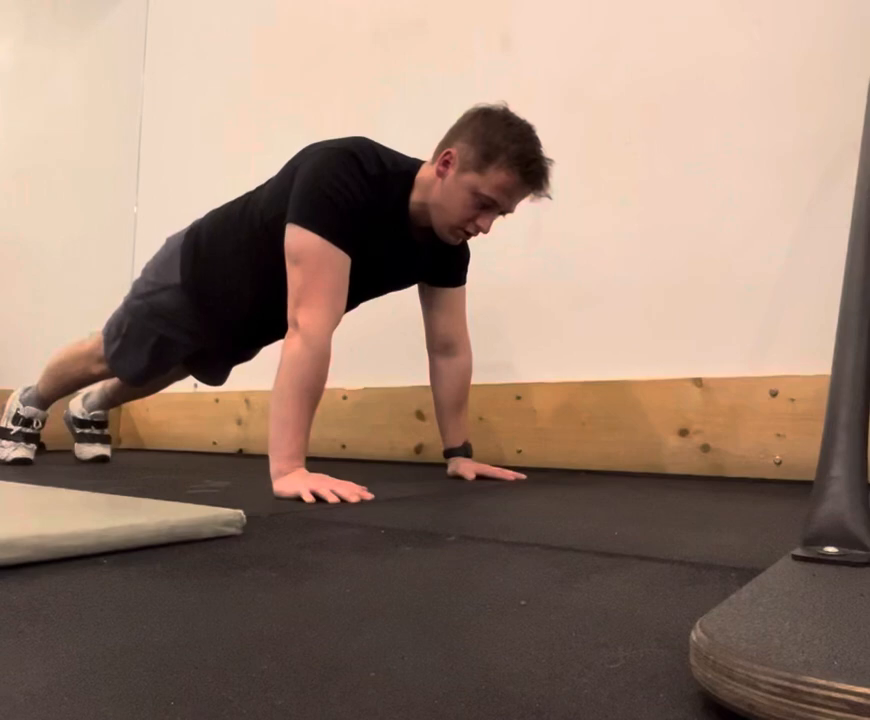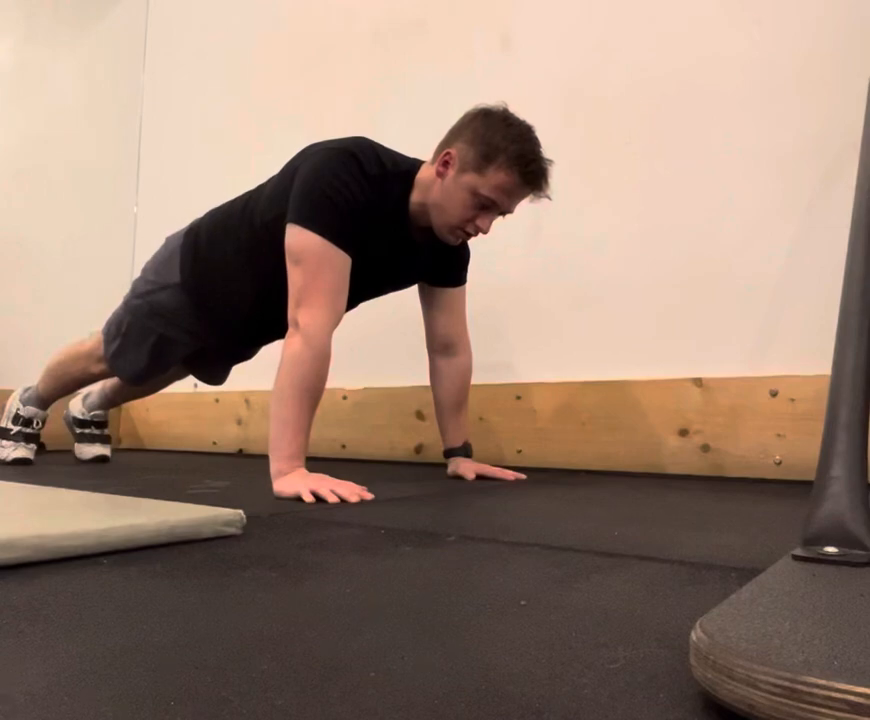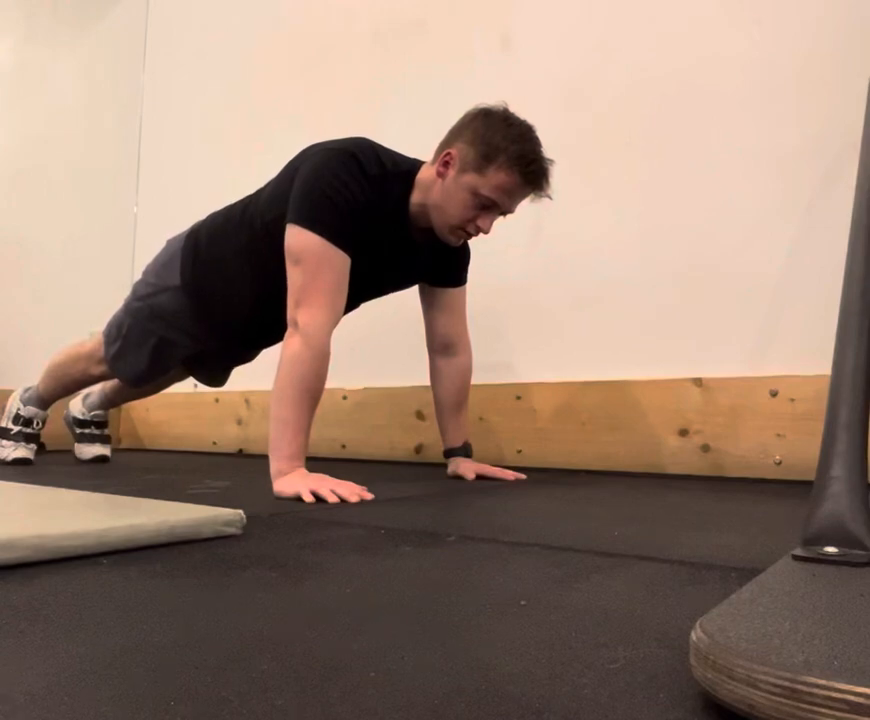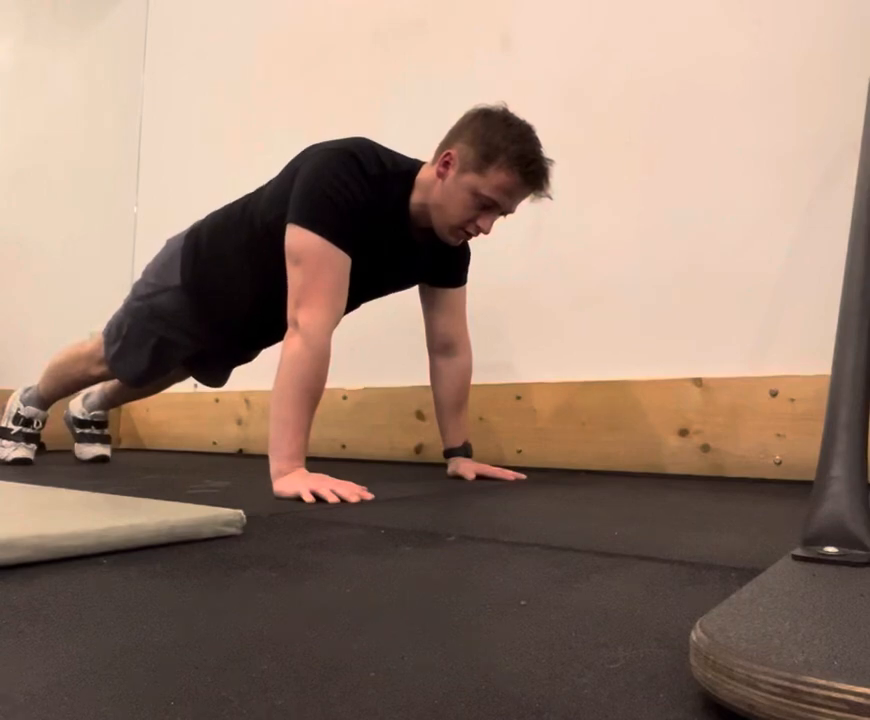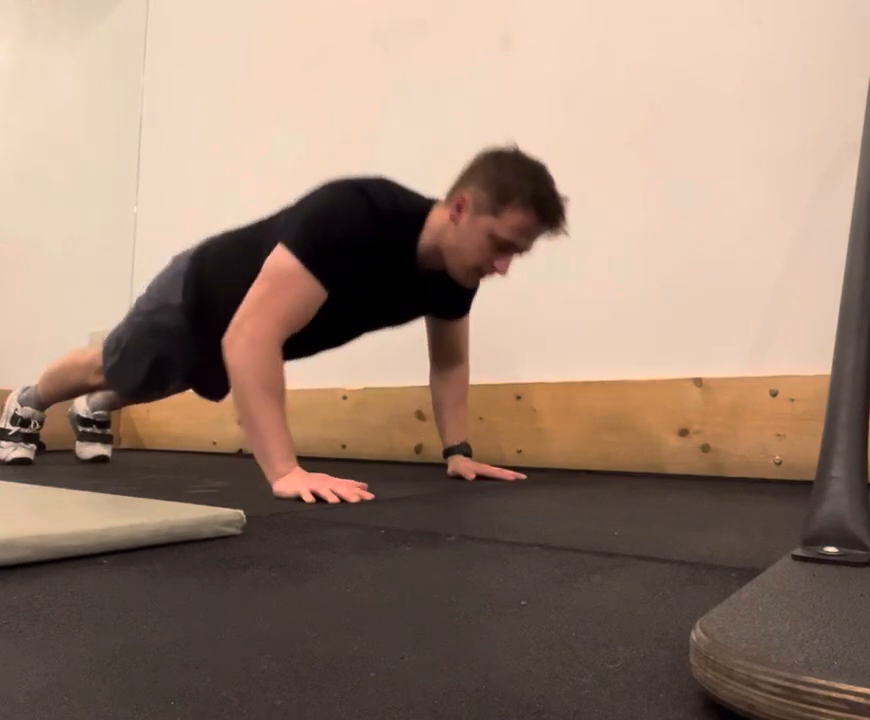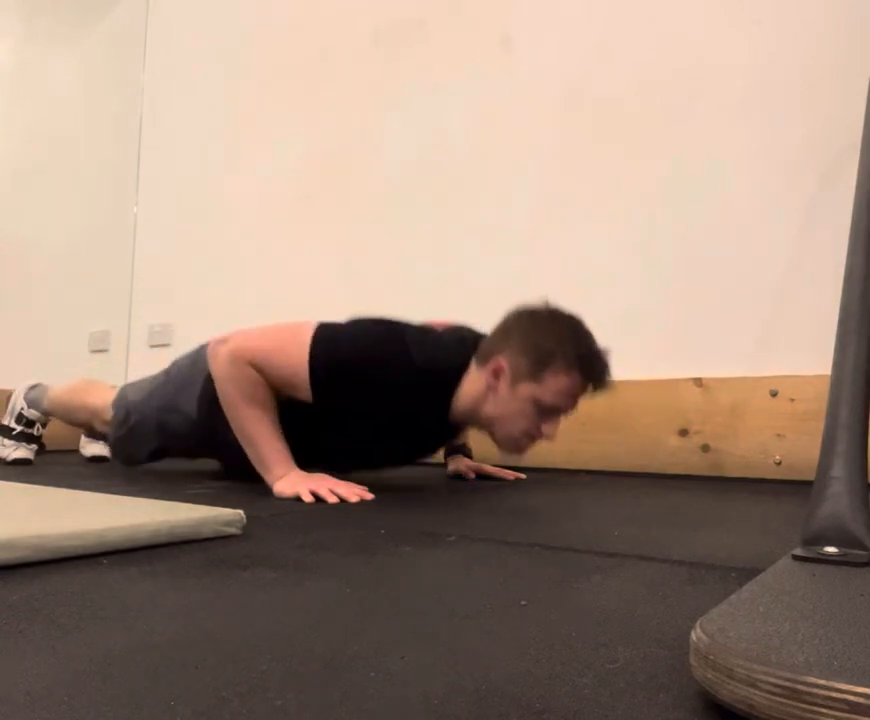
dt=0.3s
person 1, frame 1
left shoulder: (445, 237)
right shoulder: (343, 176)
left elbow: (449, 347)
right elbow: (310, 327)
left wrist: (459, 452)
right wrist: (288, 469)
left hip: (246, 320)
right hip: (194, 278)
left knee: (157, 377)
right knee: (111, 357)
left ankle: (91, 409)
person 1, frame 2
left shoulder: (446, 239)
right shoulder: (342, 176)
left elbow: (449, 347)
right elbow: (310, 327)
left wrist: (458, 452)
right wrist: (287, 469)
left hip: (244, 319)
right hip: (194, 277)
left knee: (155, 376)
right knee: (109, 358)
left ankle: (89, 410)
person 1, frame 3
left shoulder: (447, 238)
right shoulder: (342, 177)
left elbow: (449, 348)
right elbow: (309, 328)
left wrist: (458, 452)
right wrist: (287, 469)
left hip: (245, 321)
right hip: (193, 282)
left knee: (154, 379)
right knee: (110, 359)
left ankle: (91, 411)
person 1, frame 4
left shoulder: (447, 238)
right shoulder: (344, 177)
left elbow: (449, 347)
right elbow: (310, 328)
left wrist: (458, 451)
right wrist: (287, 469)
left hip: (244, 322)
right hip: (193, 280)
left knee: (158, 378)
right knee: (110, 359)
left ankle: (90, 411)
person 1, frame 5
left shoulder: (455, 267)
right shoulder: (354, 220)
left elbow: (450, 361)
right elbow: (249, 337)
left wrist: (457, 451)
right wrist: (283, 471)
left hip: (245, 331)
right hip: (195, 301)
left knee: (151, 388)
right knee: (108, 370)
left ankle: (93, 413)
person 1, frame 6
left shoulder: (469, 360)
right shoulder: (387, 366)
right elbow: (227, 353)
left wrist: (457, 450)
right wrist: (283, 472)
left hip: (268, 391)
right hip: (214, 395)
right knee: (121, 420)
left ankle: (90, 416)
